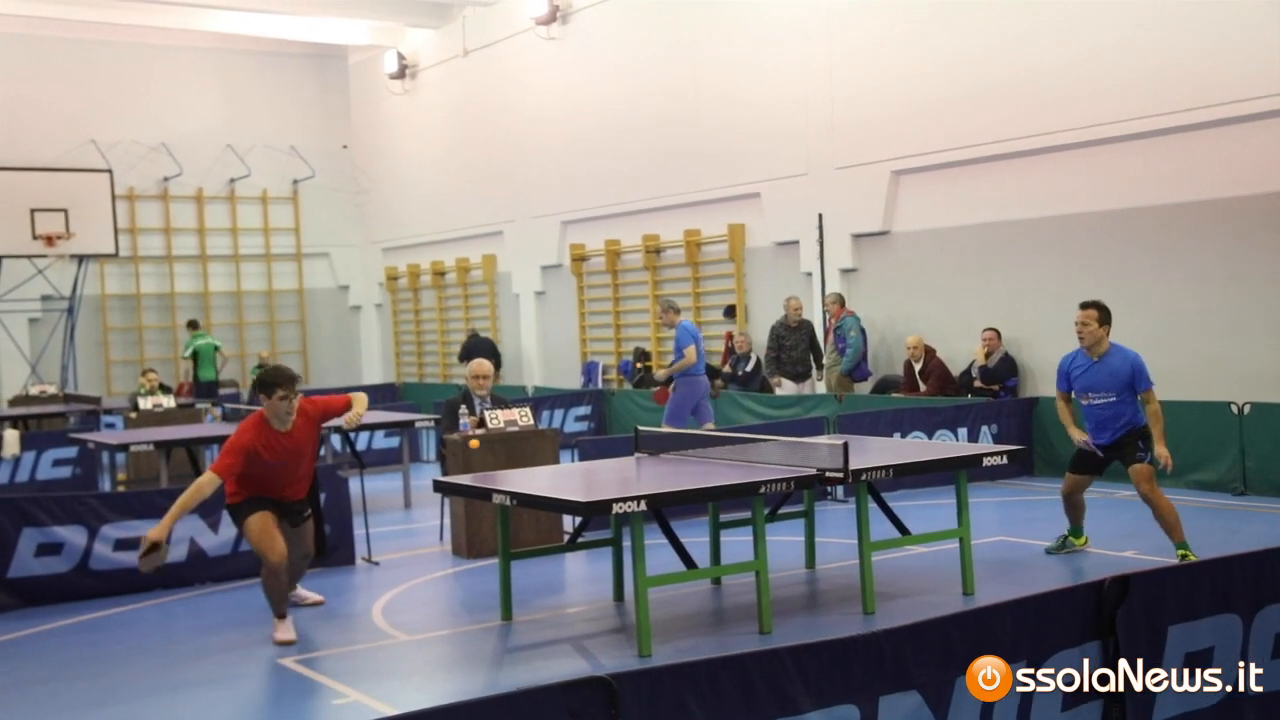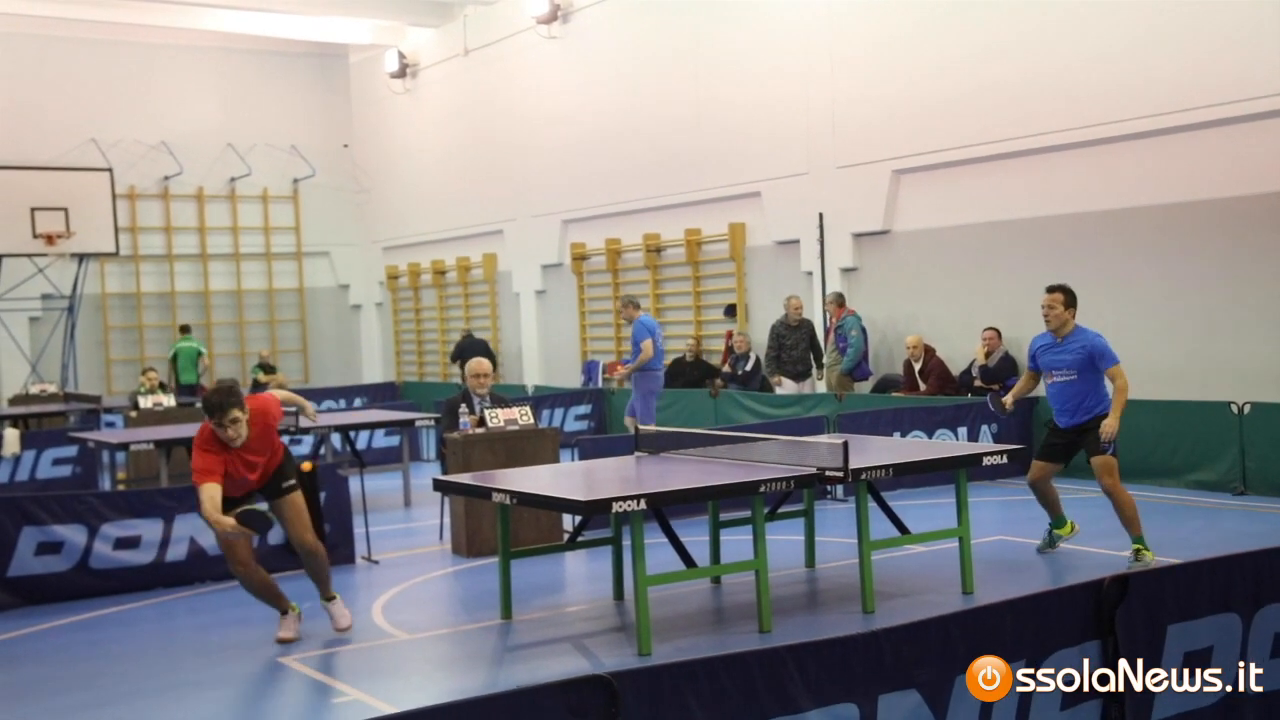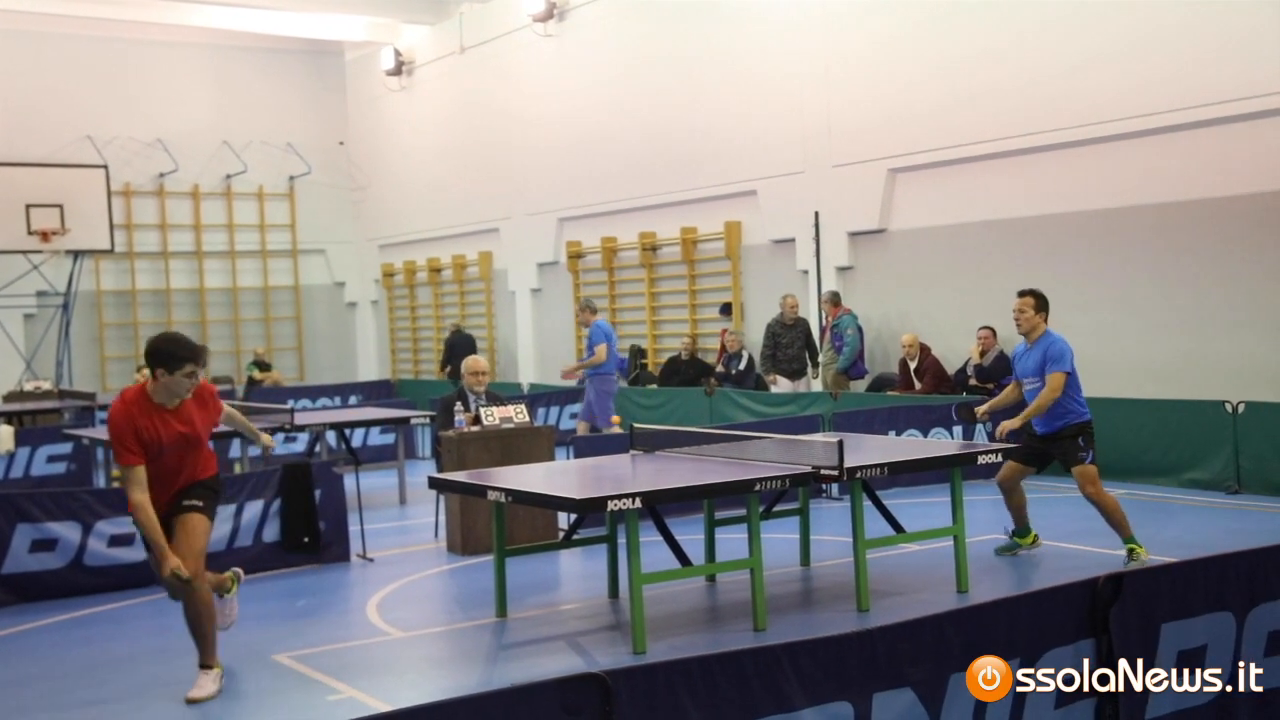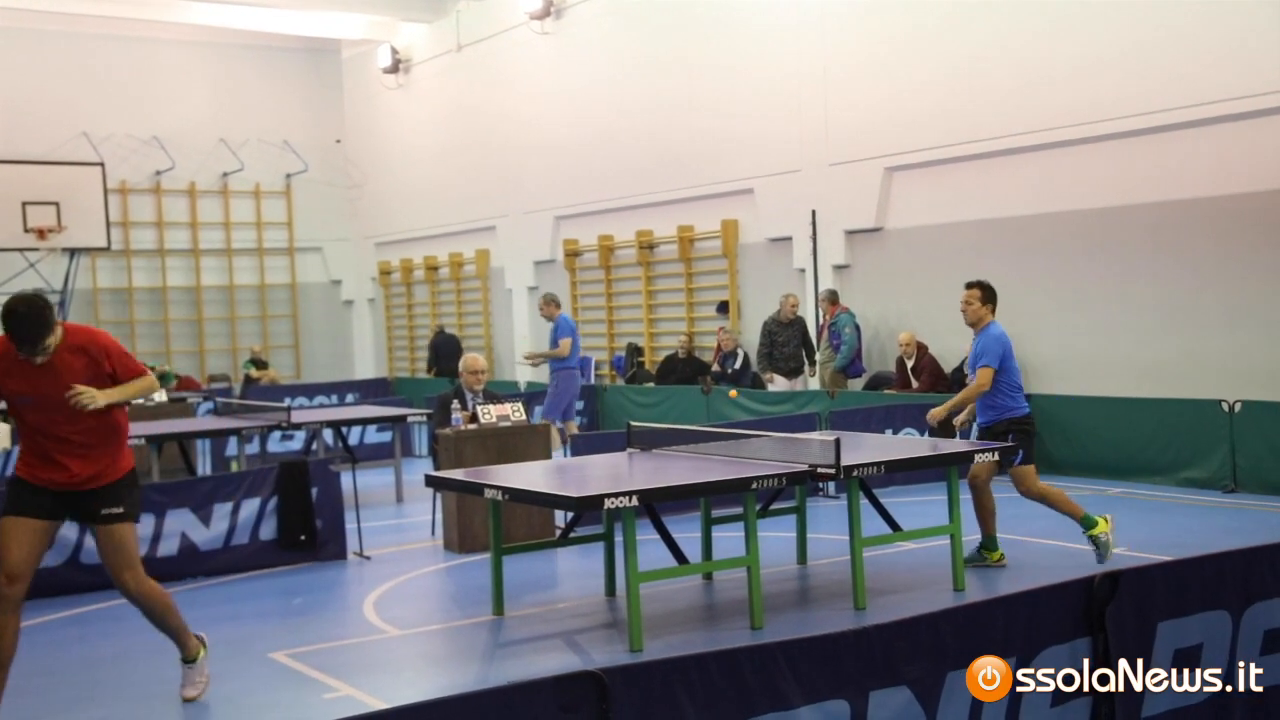
dt=0.3s
person 1, frame 1
left shoulder: (311, 410)
right shoulder: (247, 437)
left elbow: (359, 397)
right elbow: (208, 482)
left wrist: (356, 412)
right wrist: (165, 525)
left hip: (297, 493)
right hip: (251, 498)
left knee: (304, 553)
right knee: (276, 558)
left ankle: (290, 589)
right ankle: (280, 615)
person 1, frame 2
left shoulder: (260, 409)
right shoulder: (206, 452)
left elbow: (276, 396)
right elbow: (208, 505)
left wrist: (303, 404)
right wrist: (219, 523)
left hip: (274, 468)
right hip: (233, 490)
left knee: (306, 543)
right knee: (240, 566)
left ankle: (329, 598)
right ankle: (287, 610)
person 1, frame 3
left shoulder: (202, 393)
right shoulder: (125, 415)
left elbow: (224, 414)
right elbow: (137, 493)
left wrist: (256, 435)
right wrist: (164, 554)
left hip: (198, 484)
right hip: (152, 499)
left knee: (188, 575)
right knee: (178, 584)
left ankle: (210, 666)
right ankle: (226, 582)
person 1, frame 4
left shoulder: (94, 344)
left elbow: (148, 382)
left wrist: (106, 397)
left hip: (106, 475)
right hip: (39, 477)
left knee: (129, 581)
left ankle: (192, 651)
person 2, frame 1
left shoulder: (1130, 361)
right shoulder: (1069, 363)
left elbow: (1151, 404)
right elbow: (1062, 401)
left wrist: (1160, 444)
right wrist: (1072, 430)
left hip: (1130, 435)
right hip: (1092, 439)
left knee: (1148, 491)
right knee: (1069, 491)
left ankle: (1184, 552)
right ankle: (1075, 537)
person 2, frame 2
left shoulder: (1092, 342)
right shoulder: (1039, 344)
left elbow: (1120, 381)
right elbow: (1030, 379)
left wrist: (1114, 416)
right wrist: (1012, 395)
left hip: (1095, 425)
right hip: (1061, 426)
left knee: (1110, 483)
right knee: (1036, 479)
left ankle: (1140, 547)
right ankle: (1061, 525)
person 2, frame 3
left shoulder: (1056, 346)
right shoulder: (1019, 352)
left elbow: (1053, 390)
right elbow: (1017, 389)
left wrist: (1018, 420)
right wrist: (988, 407)
left hip: (1072, 429)
right hip: (1039, 431)
left knee: (1092, 490)
right knee: (1006, 479)
left ankle: (1133, 546)
right ankle: (1024, 535)
person 2, frame 4
left shoulder: (991, 338)
right shoulder: (982, 338)
left elbow: (981, 385)
left wrist: (946, 409)
right wrist: (967, 414)
left hip: (1011, 424)
right hip: (992, 425)
left knee: (1028, 486)
right knee: (977, 479)
left ankle: (1094, 525)
right ankle: (989, 551)
